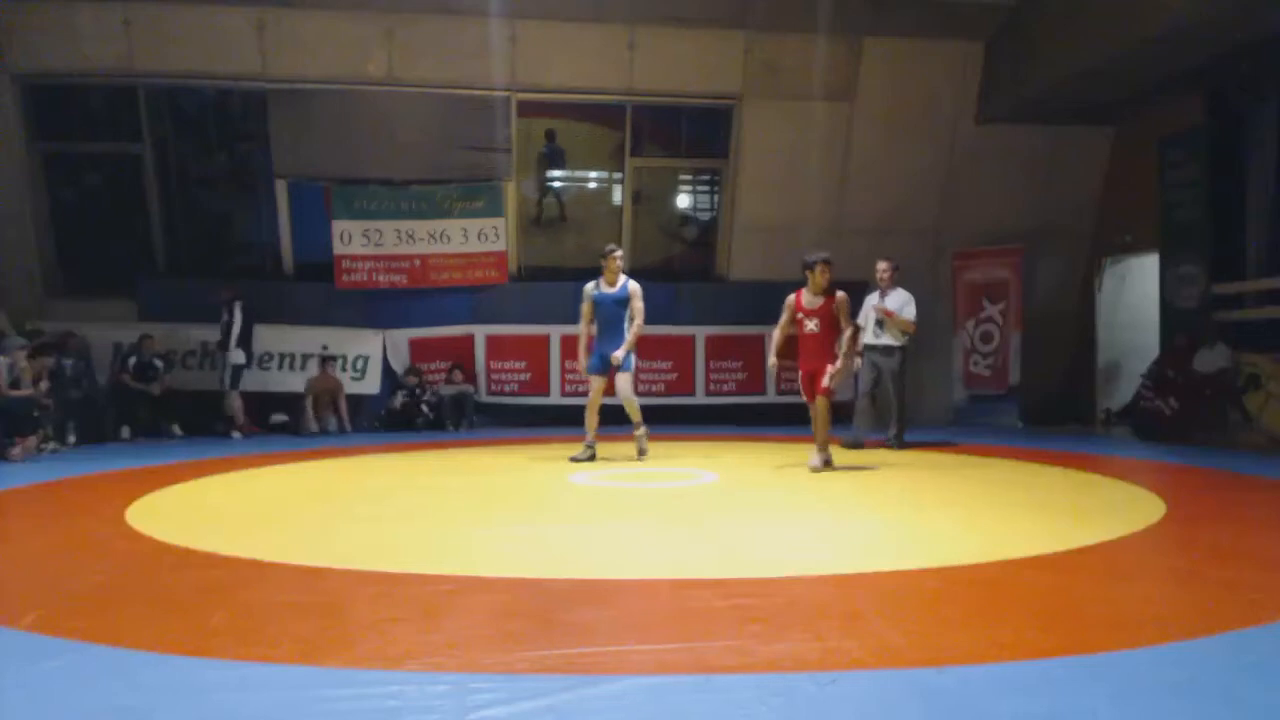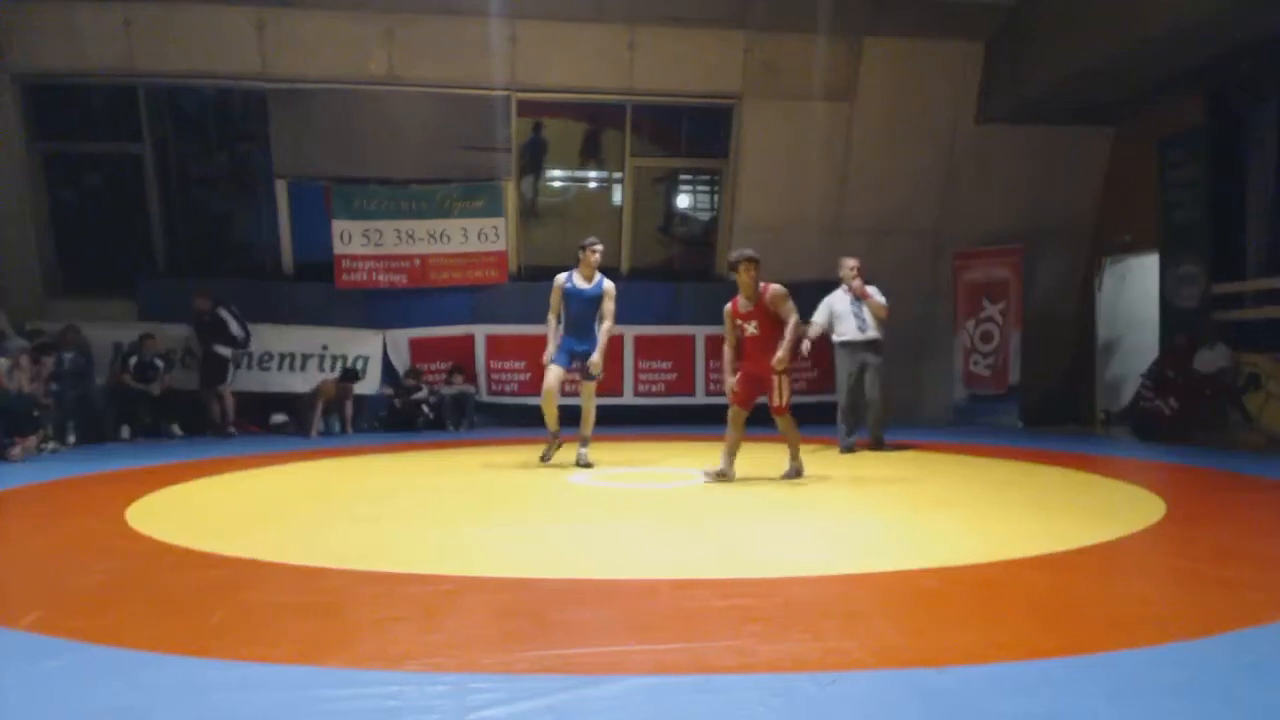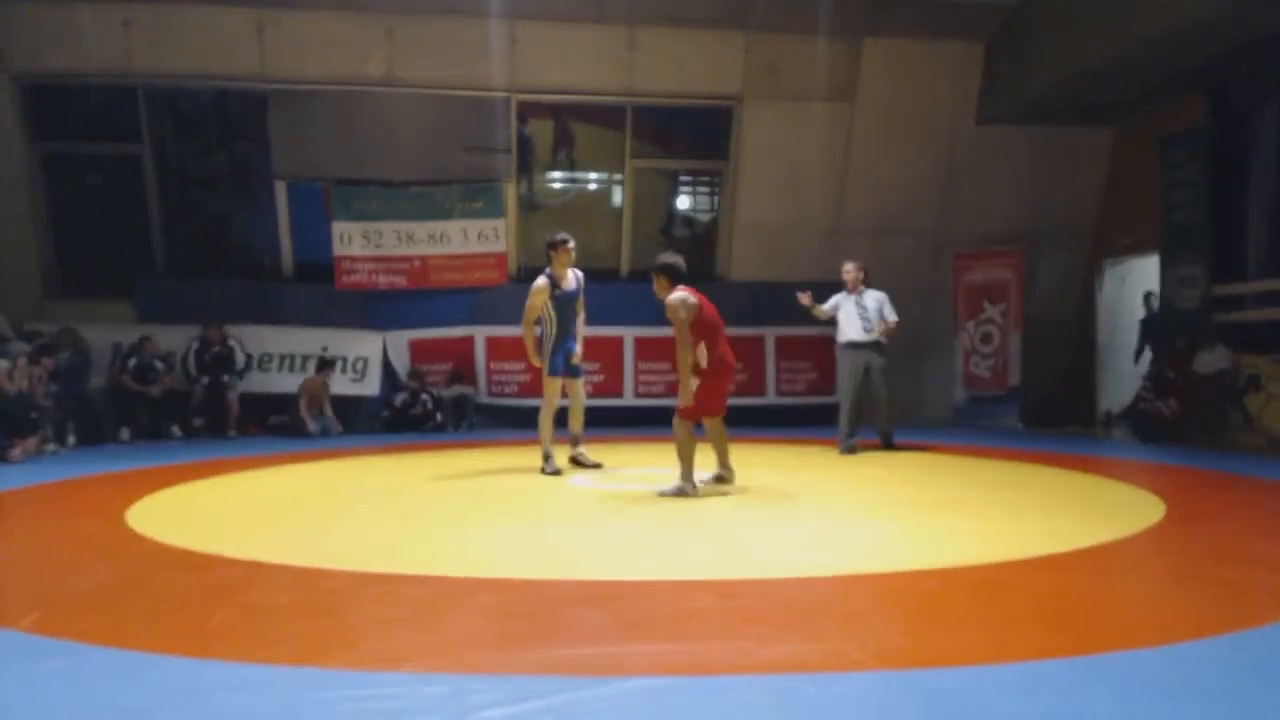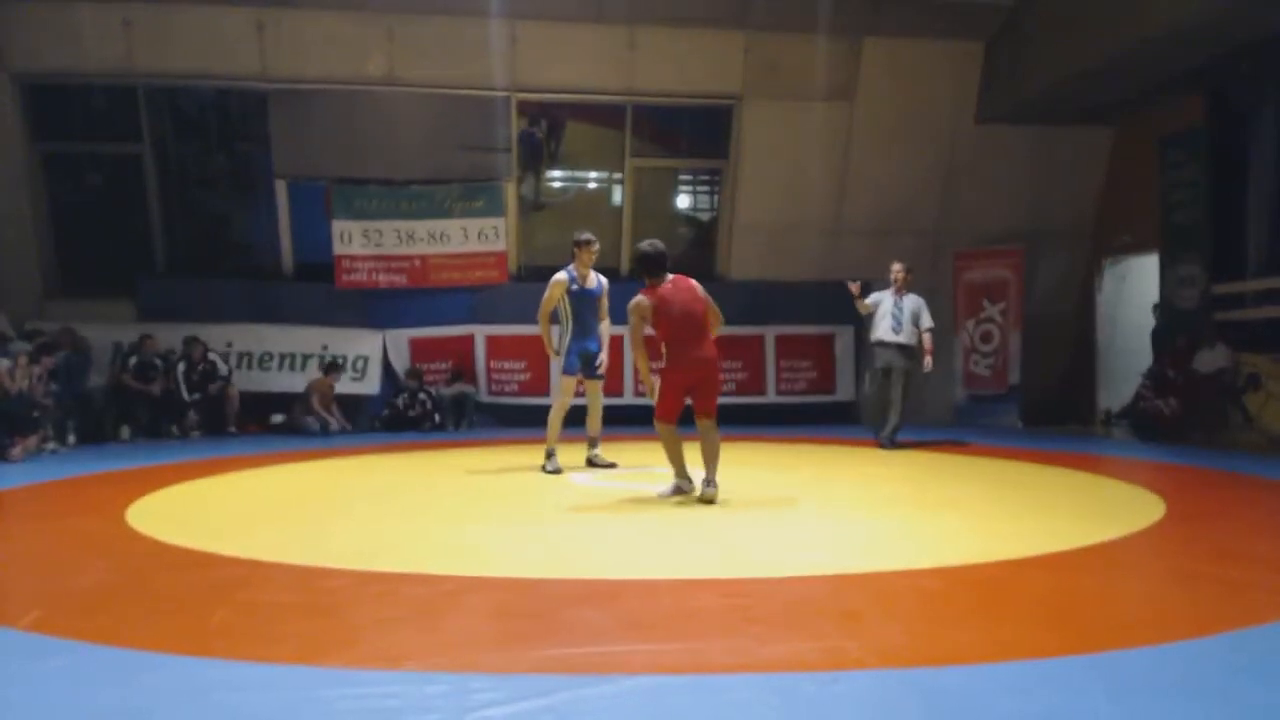
dt=0.7s
person 1, frame 1
left shoulder: (839, 298)
right shoulder: (793, 300)
left elbow: (848, 328)
right elbow: (781, 329)
left wrist: (842, 357)
right wrist: (773, 354)
left hip: (829, 361)
right hip: (805, 363)
left knee: (821, 402)
right knee: (814, 409)
left ankle: (818, 453)
right ankle: (825, 454)
person 1, frame 2
left shoulder: (774, 293)
right shoulder: (731, 309)
left elbow: (793, 319)
right elbow: (729, 344)
left wrist: (785, 349)
right wrist: (728, 375)
left hip: (774, 365)
right hip: (748, 366)
left knee: (782, 416)
right knee: (735, 414)
left ankle: (796, 461)
right ankle: (726, 468)
person 1, frame 3
left shoulder: (674, 301)
right shoulder: (691, 297)
left elbow: (683, 343)
left wrist: (684, 383)
right wrist: (687, 380)
left hip: (709, 366)
right hip: (726, 364)
left knee: (682, 420)
right knee: (712, 417)
left ankle: (687, 482)
right ankle: (724, 470)
person 1, frame 4
left shoulder: (640, 302)
right shoulder: (692, 285)
left elbow: (638, 346)
right elbow: (717, 321)
left wrist: (646, 379)
left hip: (677, 365)
right hip: (708, 360)
left knee: (664, 422)
right knee: (707, 422)
left ankle: (682, 479)
right ankle: (710, 482)
person 2, frame 1
left shoulder: (632, 286)
right shoulder: (590, 288)
left elbow: (638, 322)
right elbow: (585, 321)
left wrist: (624, 349)
right wrist: (581, 352)
left hip: (623, 348)
right hip: (599, 348)
left knee: (624, 393)
right knee: (593, 398)
left ankle: (639, 429)
right ankle: (589, 447)
person 2, frame 2
left shoulder: (606, 285)
right shoulder: (562, 279)
left elbow: (607, 322)
right elbow: (553, 313)
left wrist: (599, 353)
right wrist: (551, 344)
left hip: (590, 346)
right hip: (565, 342)
left knee: (588, 400)
right knee: (549, 389)
left ankle: (582, 451)
right ankle: (554, 436)
person 2, frame 3
left shoulder: (578, 276)
right shoulder: (542, 285)
right elbow: (527, 322)
left wrist: (579, 342)
right wrist: (532, 354)
left hip: (571, 344)
right hip: (553, 345)
left knee: (578, 399)
right knee: (551, 402)
left ankle: (577, 452)
right ankle: (547, 458)
person 2, frame 4
left shoulder: (601, 282)
right shoulder: (562, 279)
left elbow: (604, 318)
right elbow: (543, 314)
left wrist: (604, 350)
right wrist: (549, 346)
left hip: (593, 345)
right hip: (571, 344)
left knee: (596, 401)
right knee: (563, 400)
left ankle: (593, 453)
right ankle: (550, 455)
person 3, frame 1
left shoulder: (904, 297)
right shoulder: (869, 299)
left elbow: (910, 327)
right elbow: (863, 328)
left wrist: (888, 313)
right wrist: (858, 353)
left hip: (892, 353)
right hip: (870, 352)
left knee: (896, 397)
right knee: (864, 394)
left ankle: (895, 438)
right ankle: (858, 437)
person 3, frame 2
left shoulder: (872, 291)
right shoulder: (832, 299)
left elbow: (883, 313)
right elbow: (818, 323)
left wrist: (863, 294)
right wrist: (808, 339)
left hip: (871, 349)
right hip: (847, 350)
left knee: (873, 396)
right knee: (846, 397)
left ankle: (876, 438)
right ankle: (846, 441)
person 3, frame 3
left shoulder: (879, 297)
right shoulder: (840, 299)
left elbow: (893, 322)
right elbow: (824, 312)
left wrist: (886, 328)
right wrist: (811, 306)
left hip: (875, 351)
right hip: (850, 351)
left knee: (882, 396)
right knee: (848, 397)
left ankle: (886, 438)
right ankle: (847, 441)
person 3, frame 4
left shoulder: (917, 302)
right shoulder: (880, 296)
left elbow: (926, 329)
right elbow: (864, 308)
left wrist: (928, 353)
right wrist: (857, 297)
left hip: (903, 352)
right hip: (880, 350)
left knee: (897, 397)
right knee: (876, 394)
left ankle: (888, 437)
right ankle: (880, 431)
